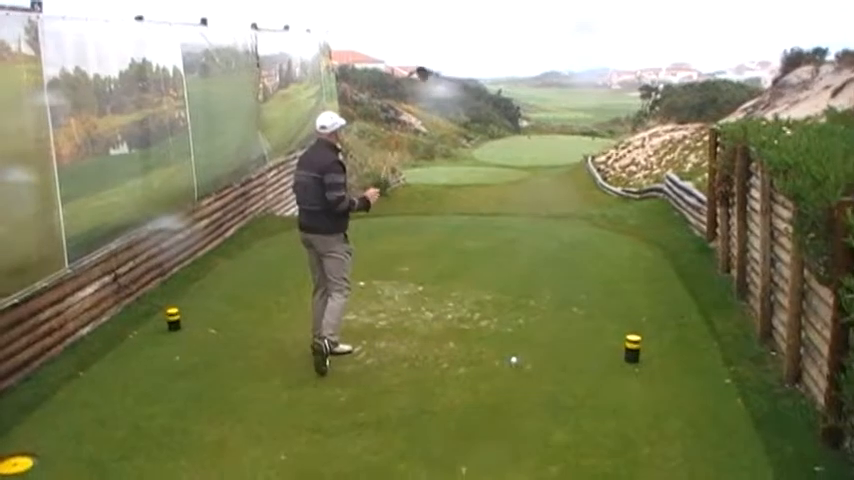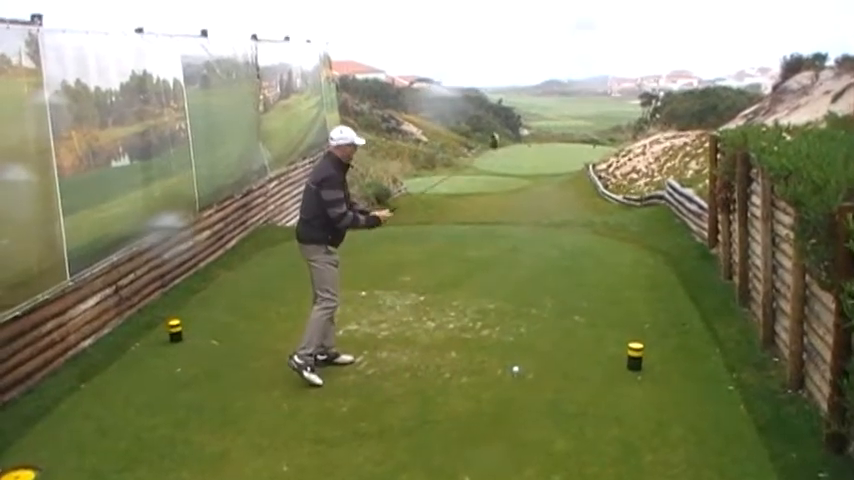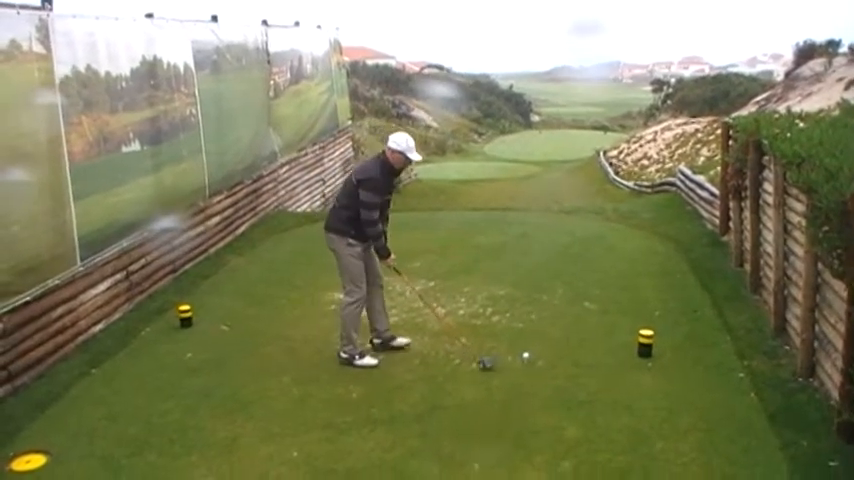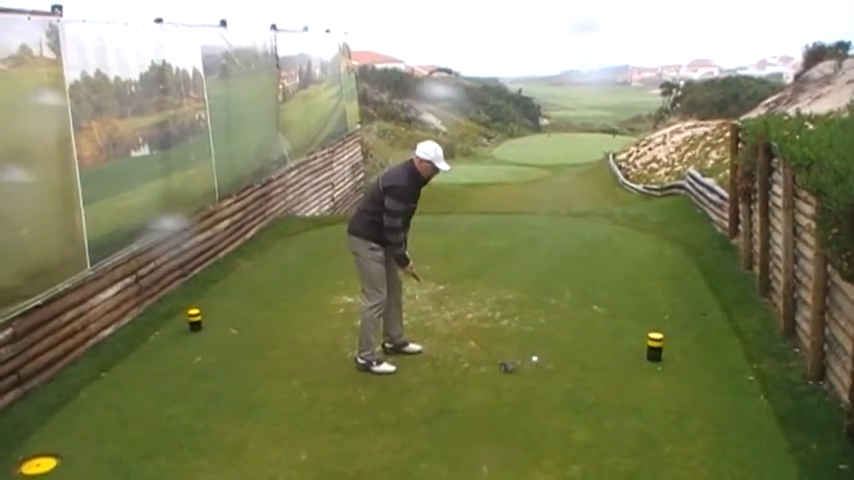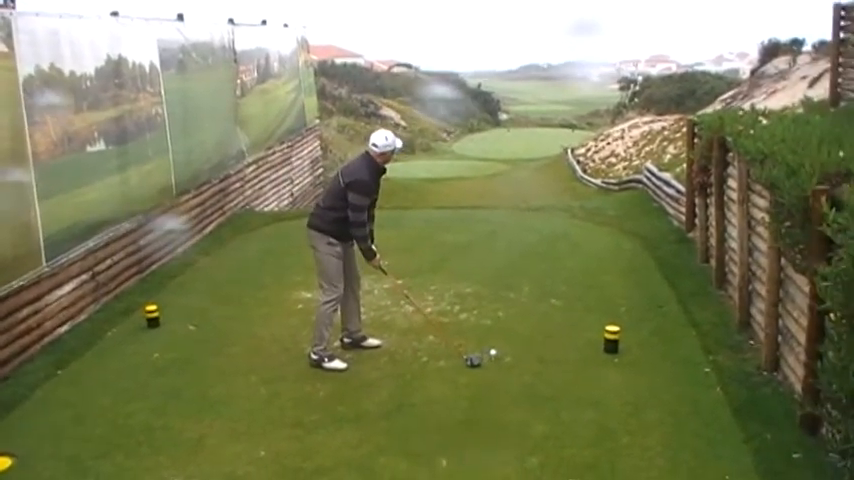
dt=1s
person 1, frame 1
left shoulder: (305, 158)
right shoulder: (332, 161)
right elbow: (338, 202)
right wrist: (365, 200)
left hip: (308, 230)
right hip: (329, 233)
left knee: (321, 287)
right knee: (339, 289)
left ankle: (321, 340)
right ankle: (326, 340)
person 1, frame 2
left shoulder: (330, 168)
right shoulder: (330, 175)
left elbow: (344, 205)
right elbow: (340, 217)
left wrist: (368, 215)
right wrist: (374, 220)
left hip: (318, 241)
right hip: (318, 244)
left knee: (324, 298)
right knee: (327, 300)
left ankle: (325, 350)
right ankle: (303, 357)
person 1, frame 3
left shoulder: (385, 171)
right shoulder: (373, 176)
left elbow: (381, 213)
right elbow: (370, 220)
left wrist: (383, 246)
right wrist: (383, 252)
left hip: (358, 234)
right hip: (344, 235)
left knee: (375, 283)
right knee: (356, 292)
left ankle: (381, 336)
right ankle: (348, 351)
person 1, frame 4
left shoulder: (412, 179)
right shoulder: (400, 183)
left elbow: (403, 221)
right elbow: (392, 227)
left wrist: (404, 255)
right wrist: (403, 259)
left hip: (380, 239)
right hip: (366, 240)
left knee: (393, 289)
right knee: (376, 297)
left ankle: (393, 340)
right ankle: (365, 357)
person 1, frame 5
left shoulder: (368, 168)
right shoulder: (362, 177)
left elbow: (366, 213)
right elbow: (357, 220)
left wrist: (371, 244)
right wrist: (369, 253)
left hip: (340, 233)
right hip: (325, 234)
left knee: (352, 283)
right knee: (333, 292)
left ankle: (352, 335)
right ankle: (318, 352)
